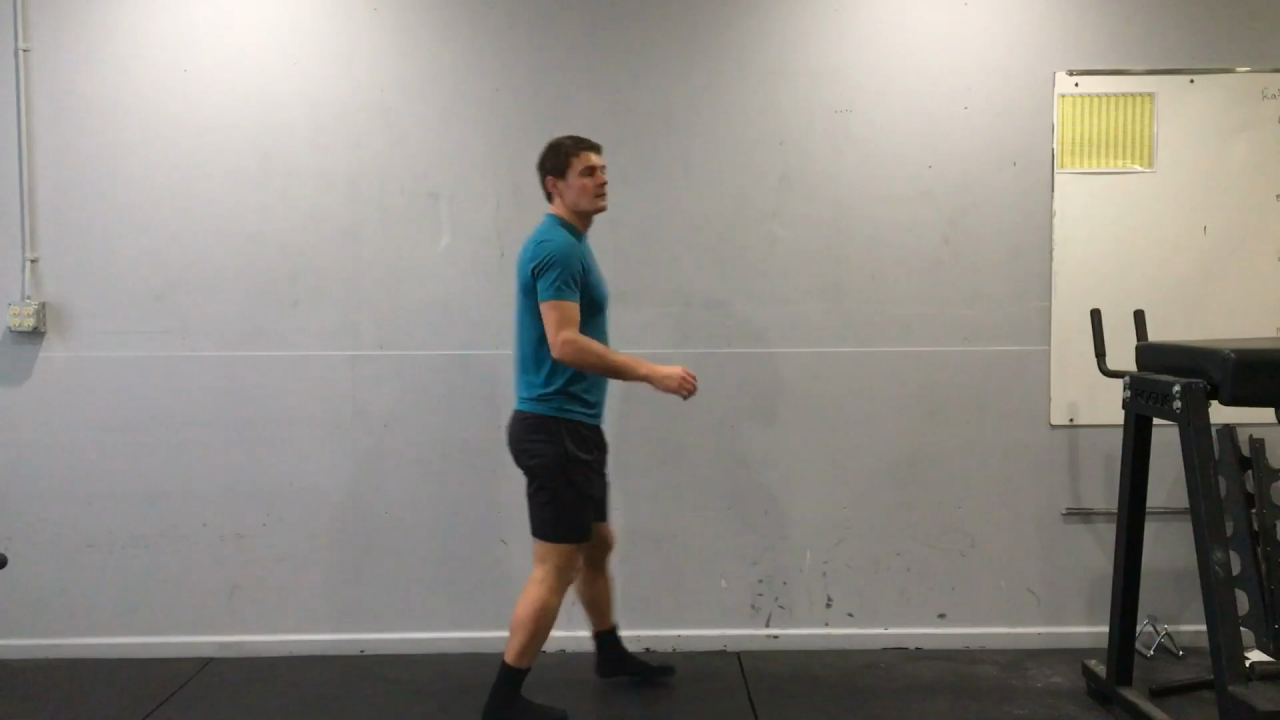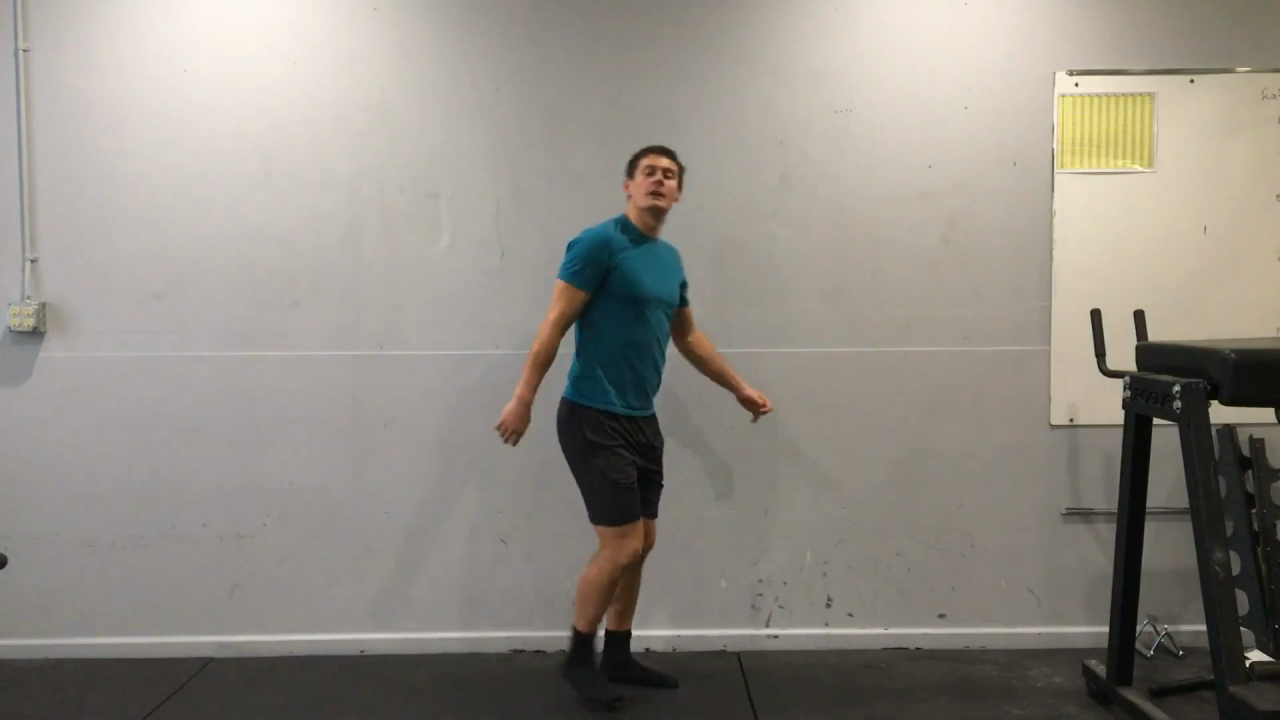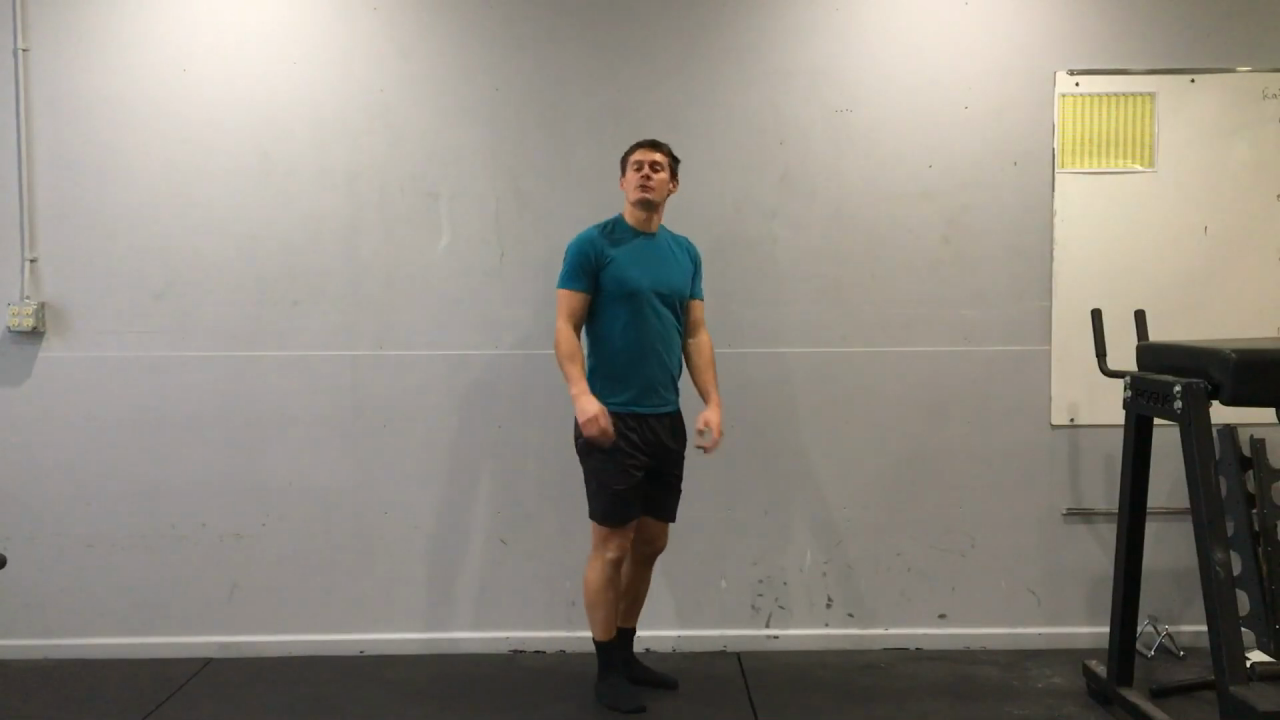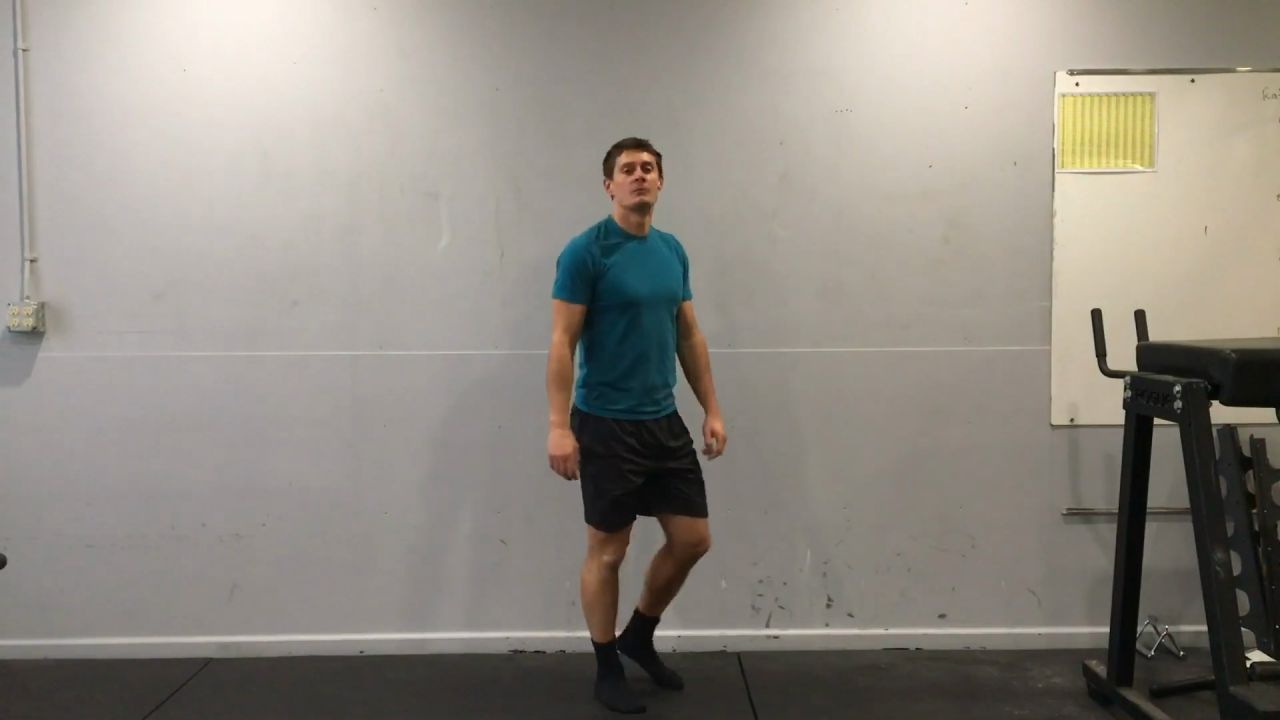
dt=0.4s
person 1, frame 1
left shoulder: (561, 244)
right shoulder: (557, 250)
right elbow: (565, 344)
right wrist: (654, 373)
left hip: (571, 429)
right hip: (554, 432)
left knee: (597, 544)
right knee: (557, 565)
left ankle: (610, 652)
person 1, frame 2
left shoulder: (670, 259)
right shoulder: (599, 243)
left elbow: (688, 335)
right elbow: (554, 324)
left wrist: (740, 387)
right wrist: (522, 399)
left hip: (641, 421)
right hip: (593, 420)
left knee: (640, 544)
right knee: (620, 548)
left ankle: (618, 656)
right ankle: (579, 656)
person 1, frame 3
left shoulder: (685, 252)
right shoulder: (593, 245)
left elbow: (696, 333)
right elbow: (566, 327)
left wrist: (712, 404)
right wrist: (582, 396)
left hip: (667, 421)
right hip: (612, 423)
left knee: (650, 544)
right knee: (612, 547)
left ankle: (624, 652)
right ankle: (607, 670)
person 1, frame 4
left shoulder: (672, 250)
right shoulder: (586, 251)
left elbow: (688, 335)
right elbow: (562, 343)
left wrist: (711, 409)
right wrist: (560, 425)
left hip: (664, 422)
right hip: (607, 426)
left knee: (693, 539)
right knee: (607, 551)
left ankle: (638, 636)
right ankle: (608, 671)
